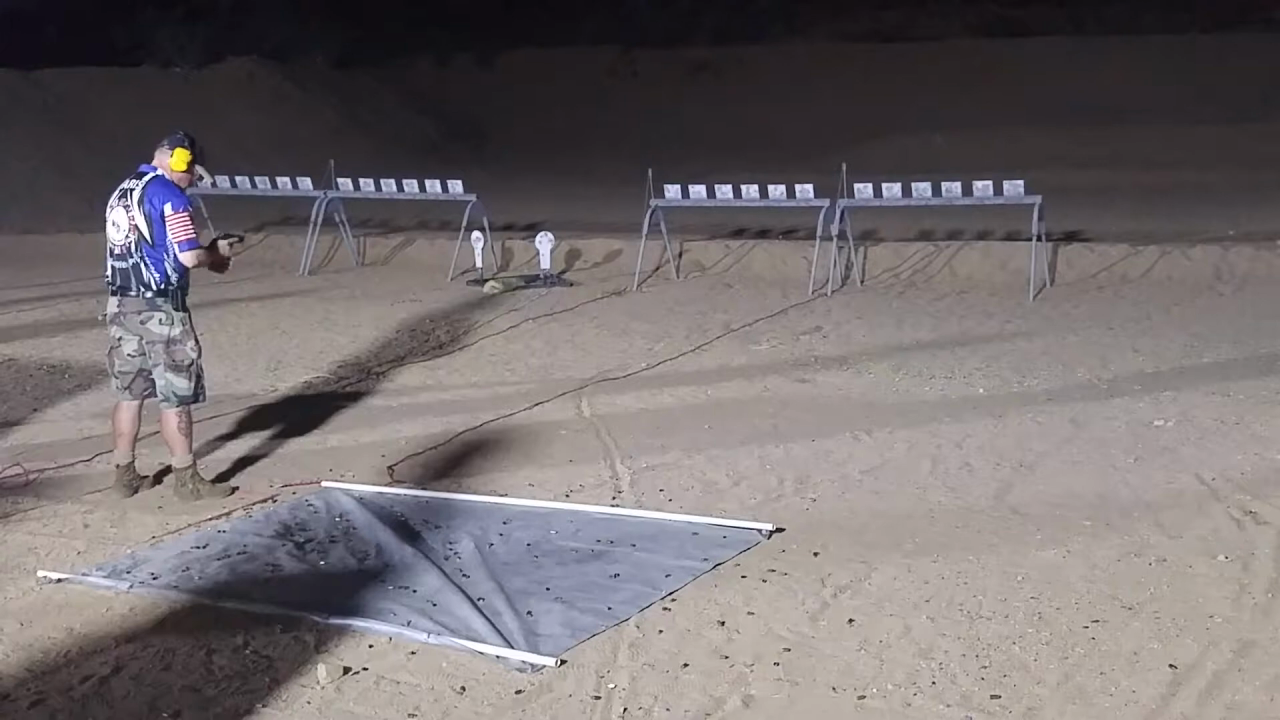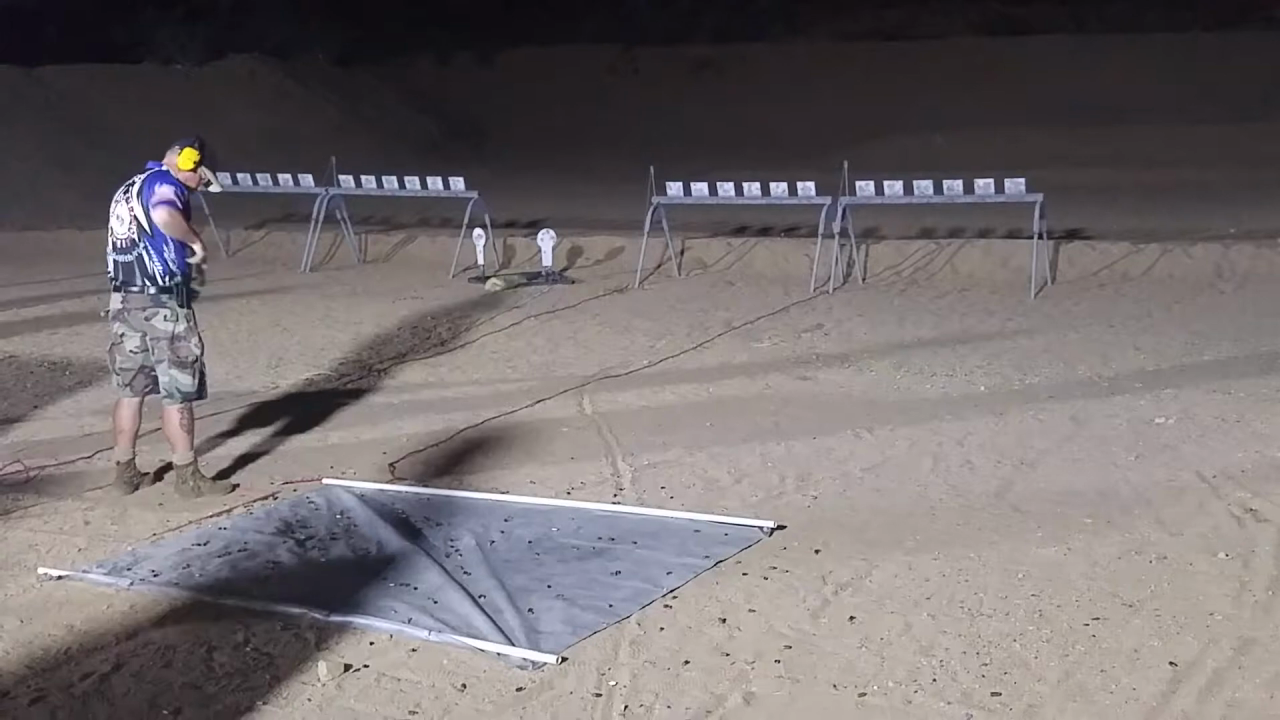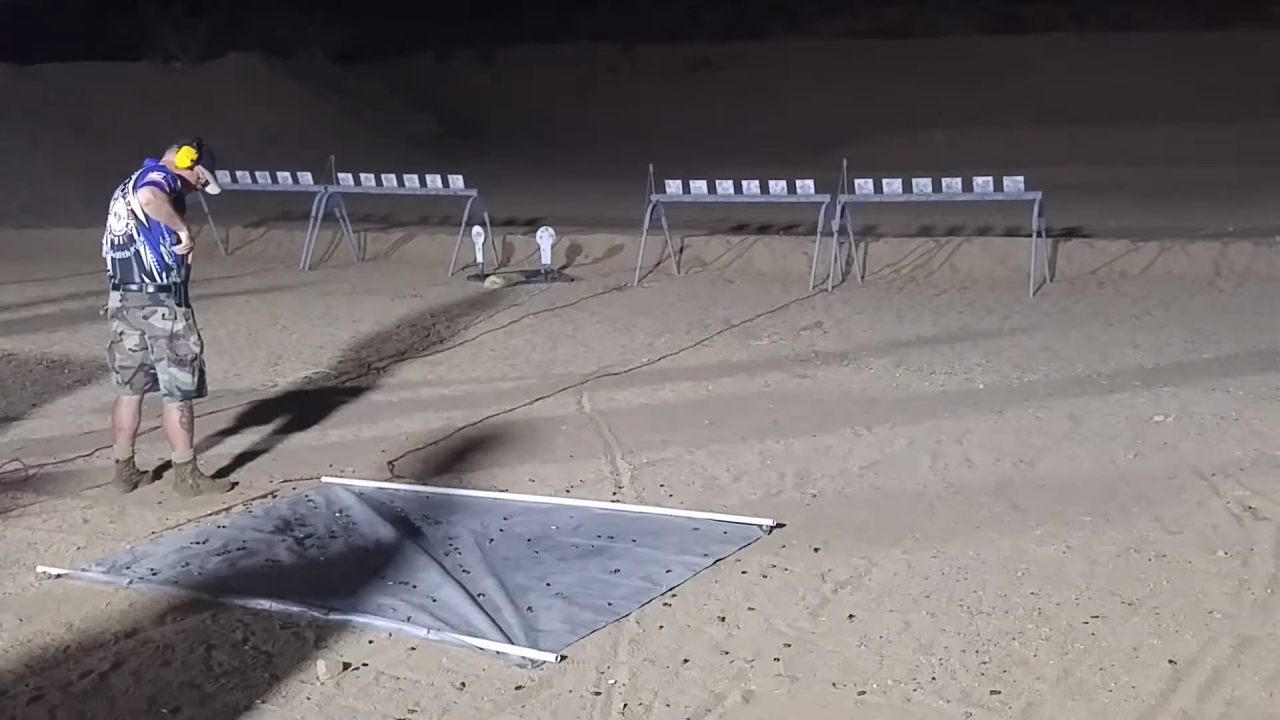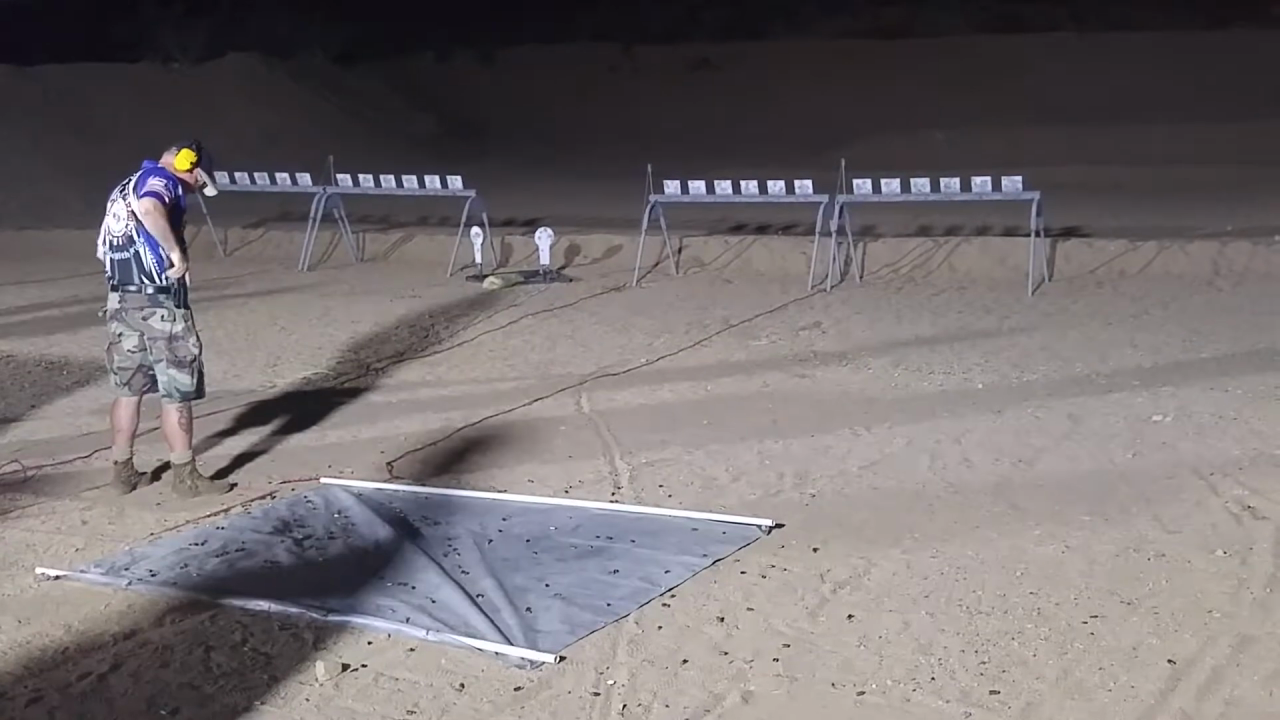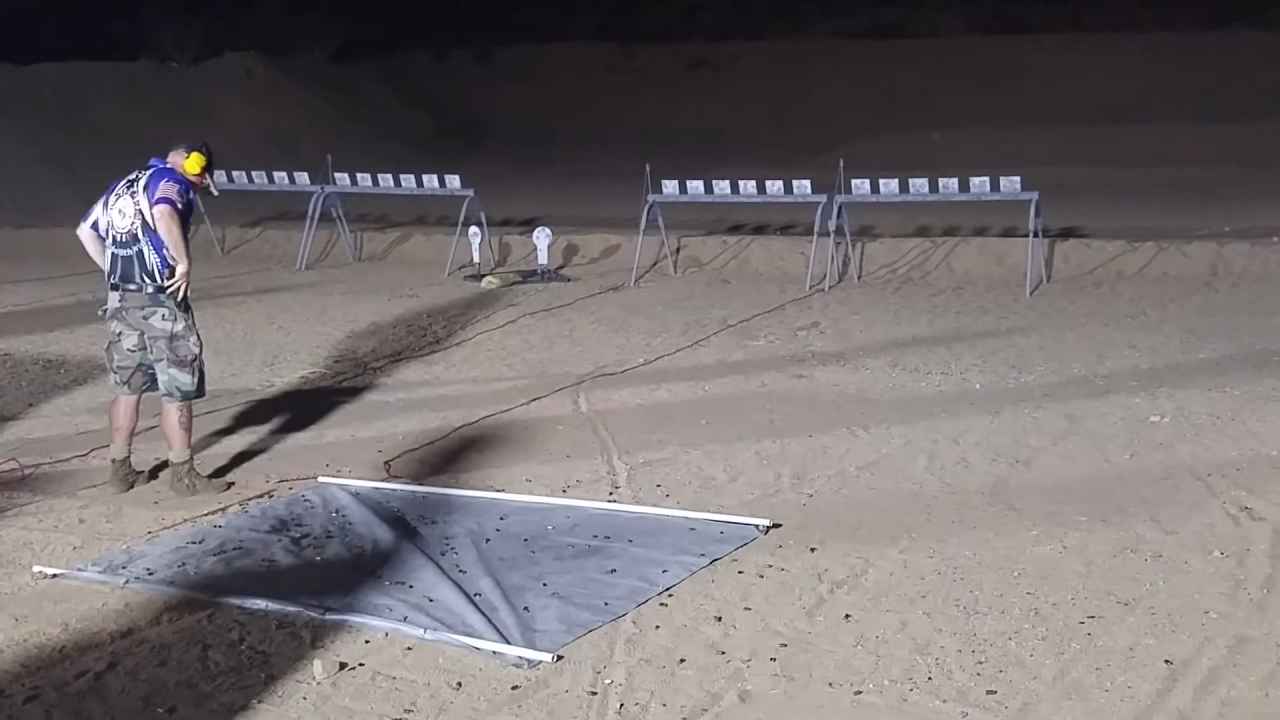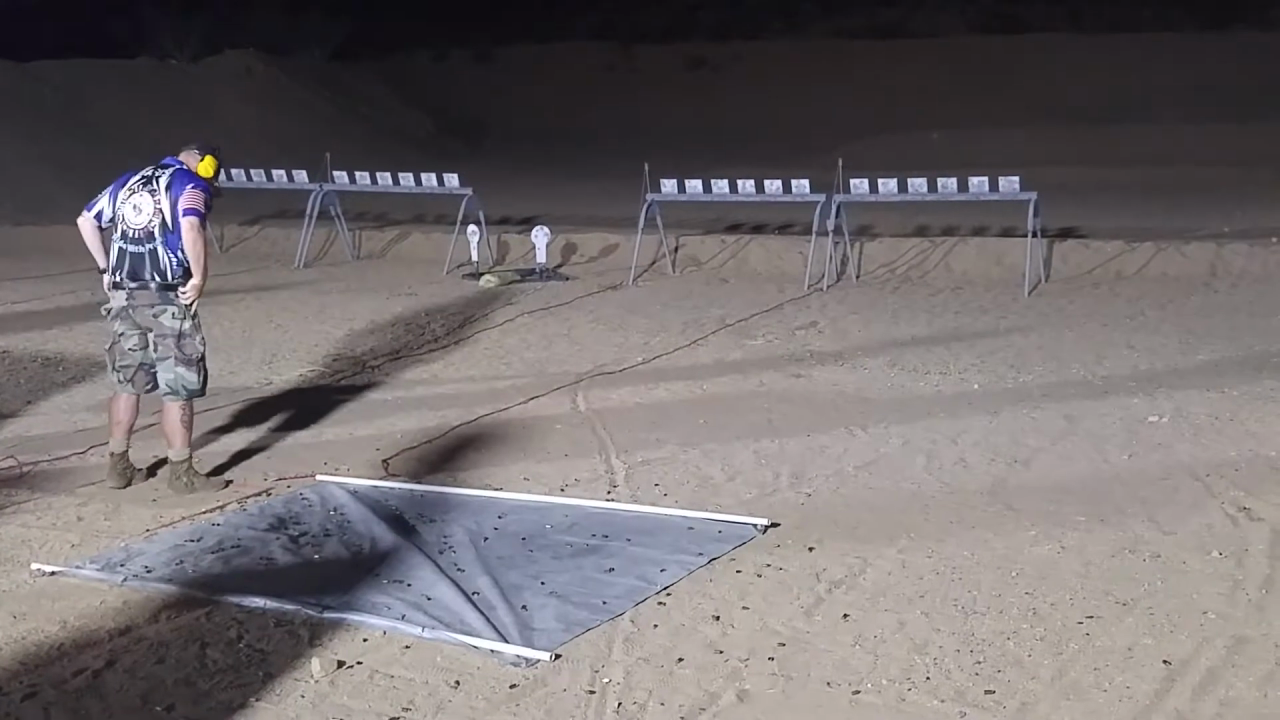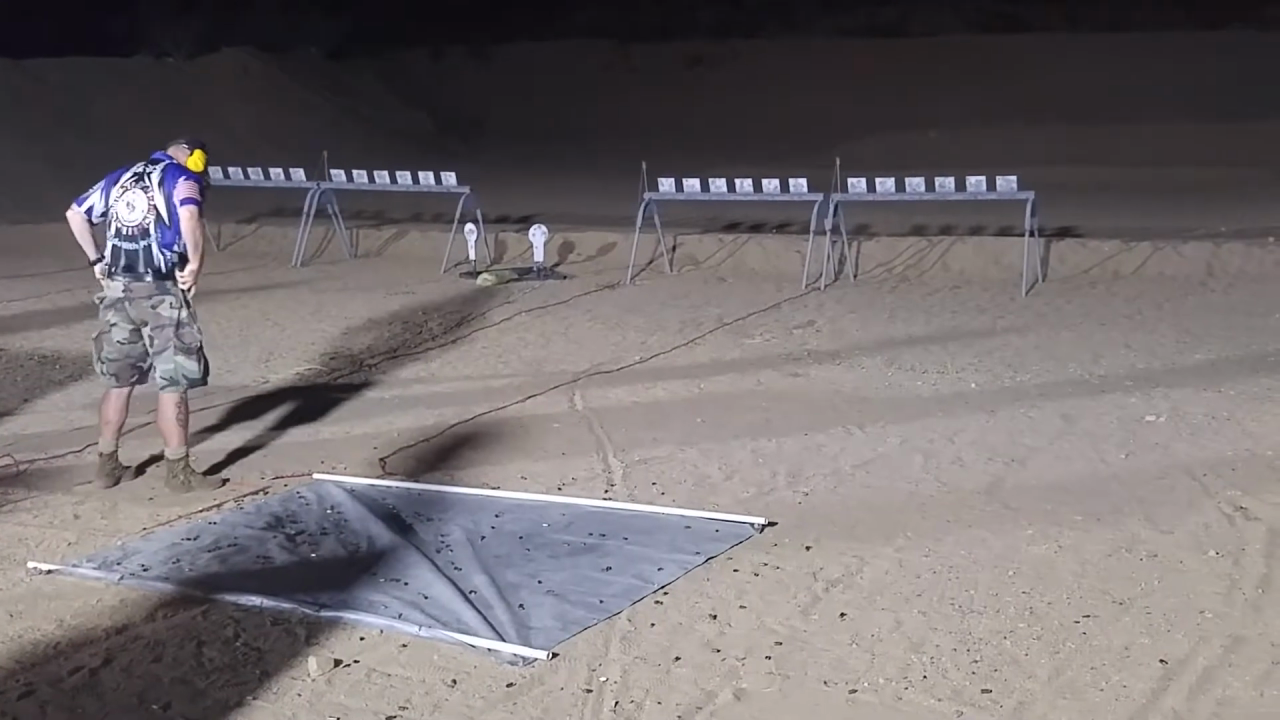
dt=0.3s
person 1, frame 1
left shoulder: (122, 191)
right shoulder: (169, 195)
right elbow: (188, 257)
left wrist: (207, 254)
right wrist: (217, 253)
left hip: (121, 303)
right hip: (160, 307)
left knee: (129, 393)
right knee: (176, 395)
left ankle: (125, 475)
right ankle: (187, 480)
person 1, frame 2
left shoulder: (129, 188)
right shoulder: (164, 182)
right elbow: (163, 217)
right wrist: (195, 241)
left hip: (123, 300)
right hip: (162, 303)
left knee: (130, 390)
right knee: (178, 392)
left ankle: (125, 472)
right ankle: (188, 477)
person 1, frame 3
left shoulder: (126, 188)
right shoulder: (160, 177)
left elbow: (110, 248)
right elbow: (149, 198)
right wrist: (183, 230)
left hip: (121, 299)
right hip: (161, 301)
left knee: (129, 388)
right knee: (178, 390)
left ankle: (124, 470)
right ankle: (187, 475)
person 1, frame 4
left shoulder: (123, 189)
right shoulder: (162, 180)
left elbow: (103, 249)
right elbow: (149, 210)
right wrist: (176, 254)
left hip: (120, 300)
right hip: (160, 301)
left knee: (128, 389)
right knee: (177, 391)
left ankle: (123, 471)
right ankle: (186, 476)
person 1, frame 5
left shoulder: (124, 185)
right shoulder: (172, 180)
left elbow: (86, 231)
right elbow: (163, 215)
right wrist: (183, 263)
left hip: (120, 298)
right hip: (160, 299)
left knee: (127, 387)
right knee: (177, 390)
left ankle: (120, 469)
right ankle: (183, 475)
person 1, frame 6
left shoulder: (129, 181)
right shoulder: (191, 184)
left elbow: (87, 220)
right elbow: (191, 226)
left wrist: (105, 268)
right wrist: (199, 278)
left hip: (122, 295)
right hip: (165, 296)
left knee: (127, 382)
right knee: (178, 388)
left ankle: (119, 466)
right ankle: (182, 473)
person 1, frame 7
left shoulder: (120, 178)
right shoulder: (182, 177)
left elbow: (76, 213)
right elbow: (189, 216)
left wrist: (97, 260)
right wrist: (195, 264)
left hip: (117, 289)
right hip: (160, 290)
left knee: (118, 381)
right knee: (174, 383)
left ankle: (107, 464)
right ankle: (179, 471)
